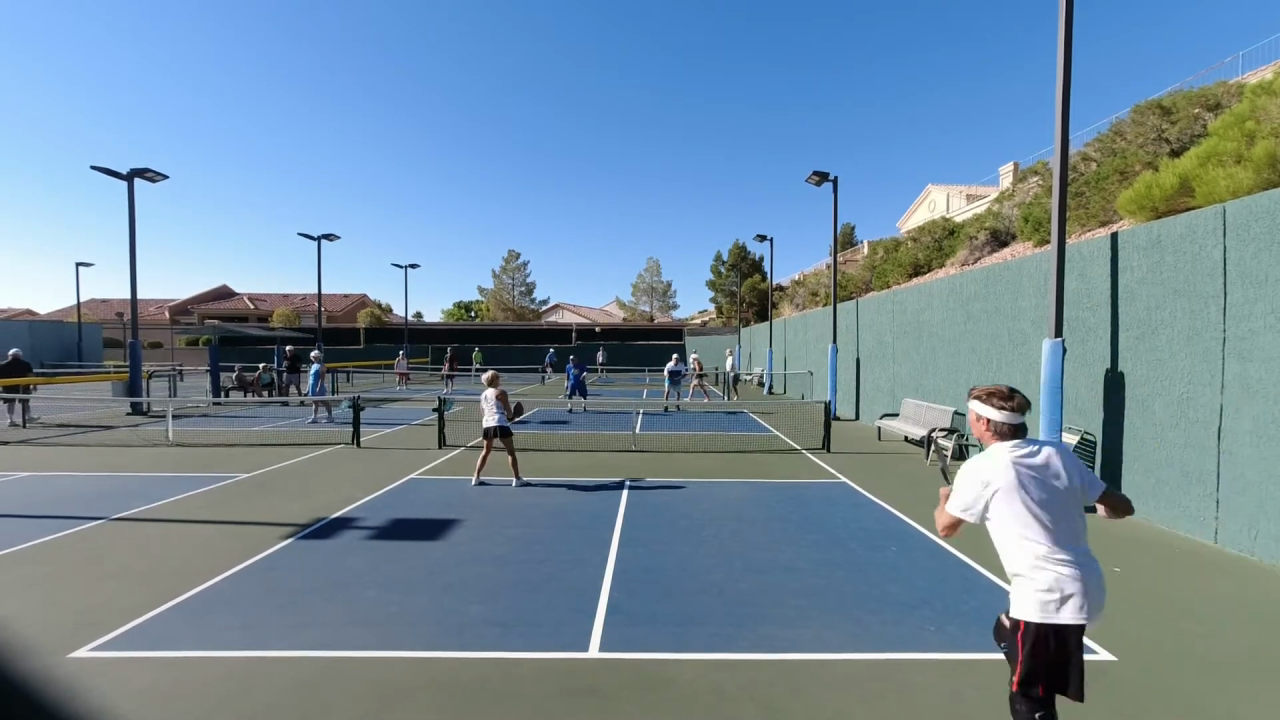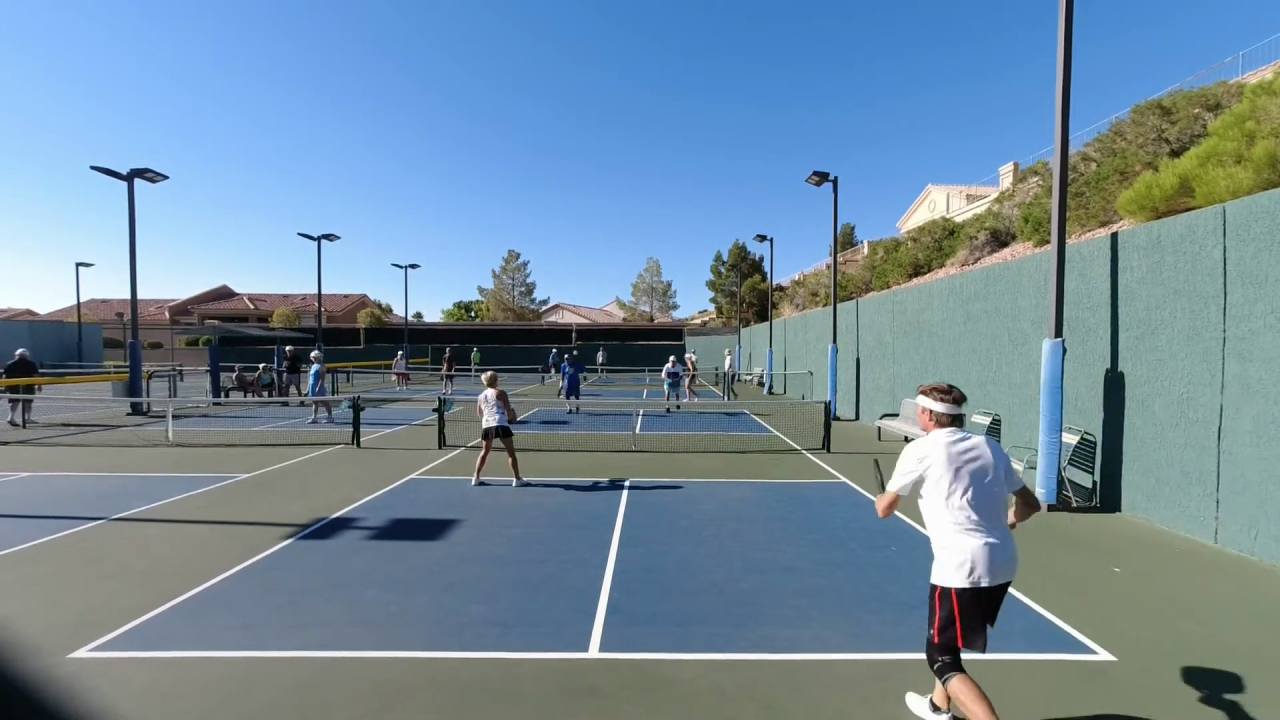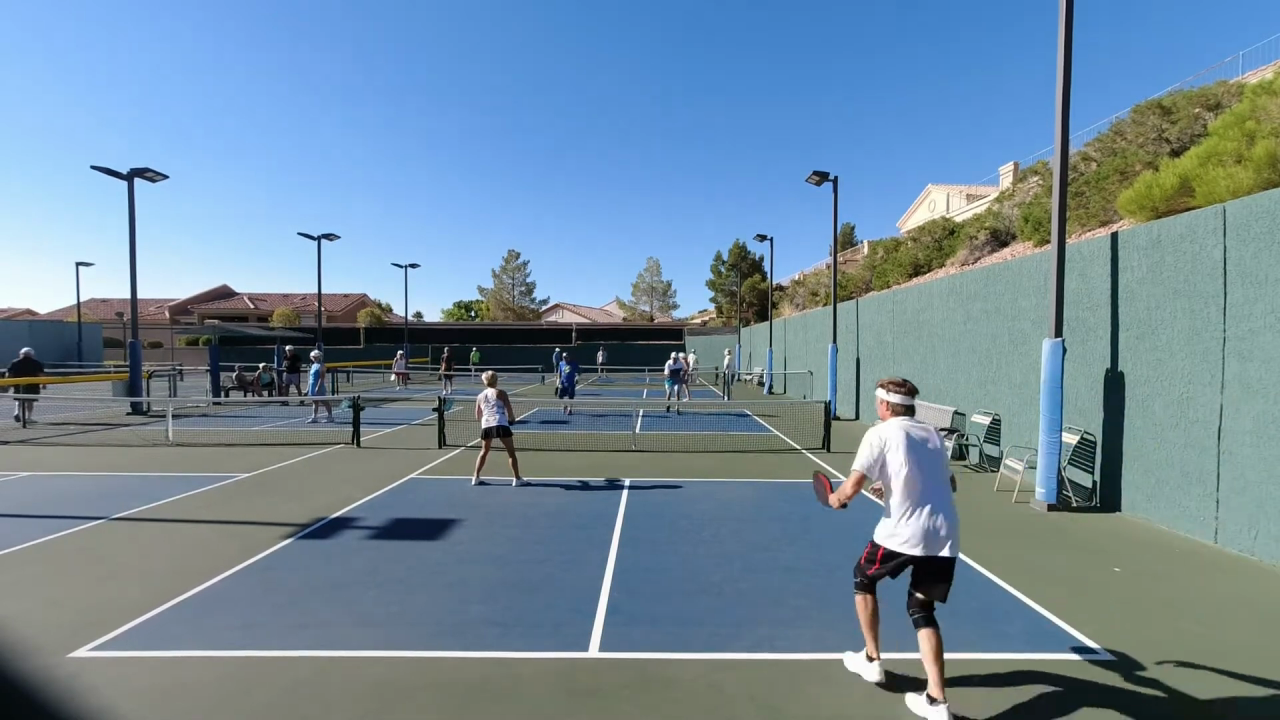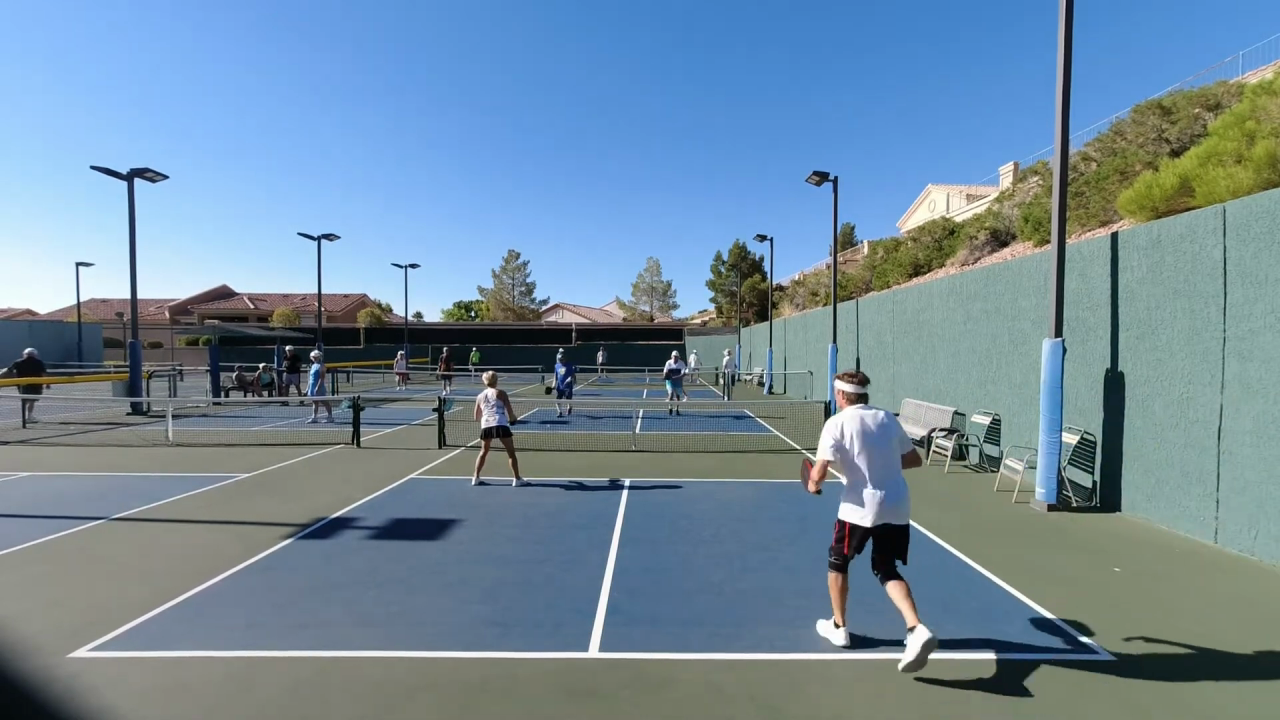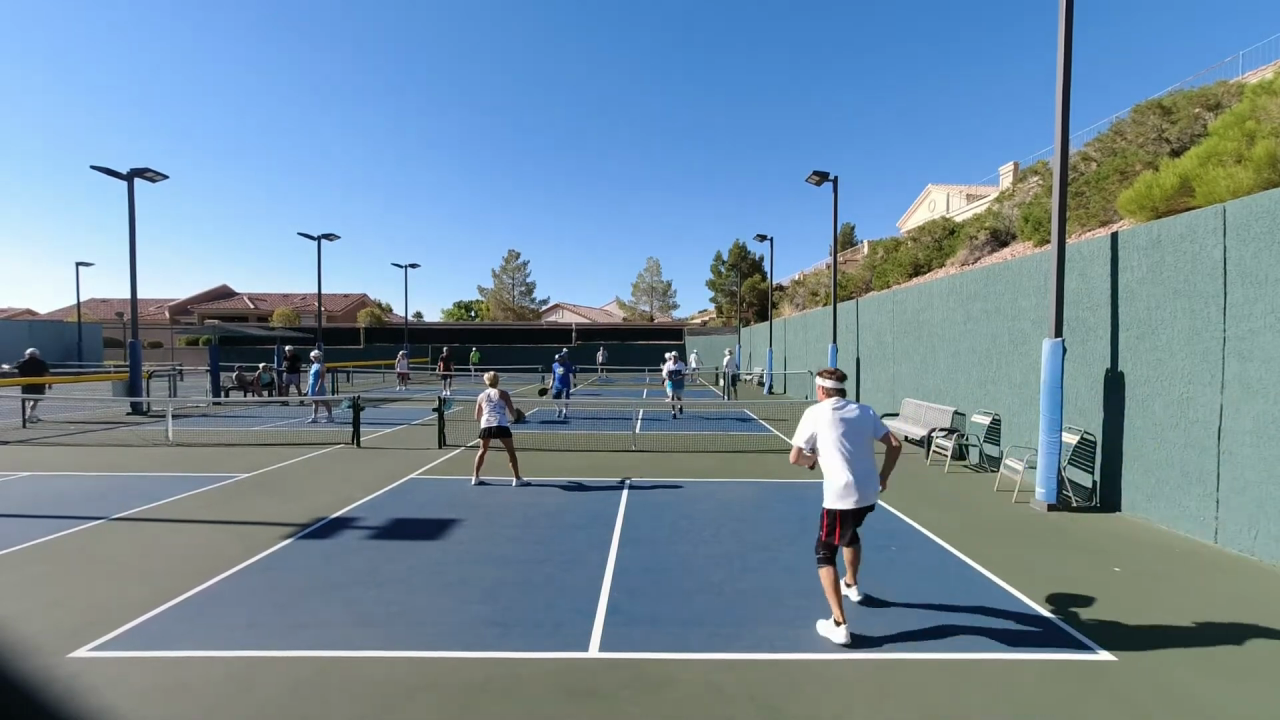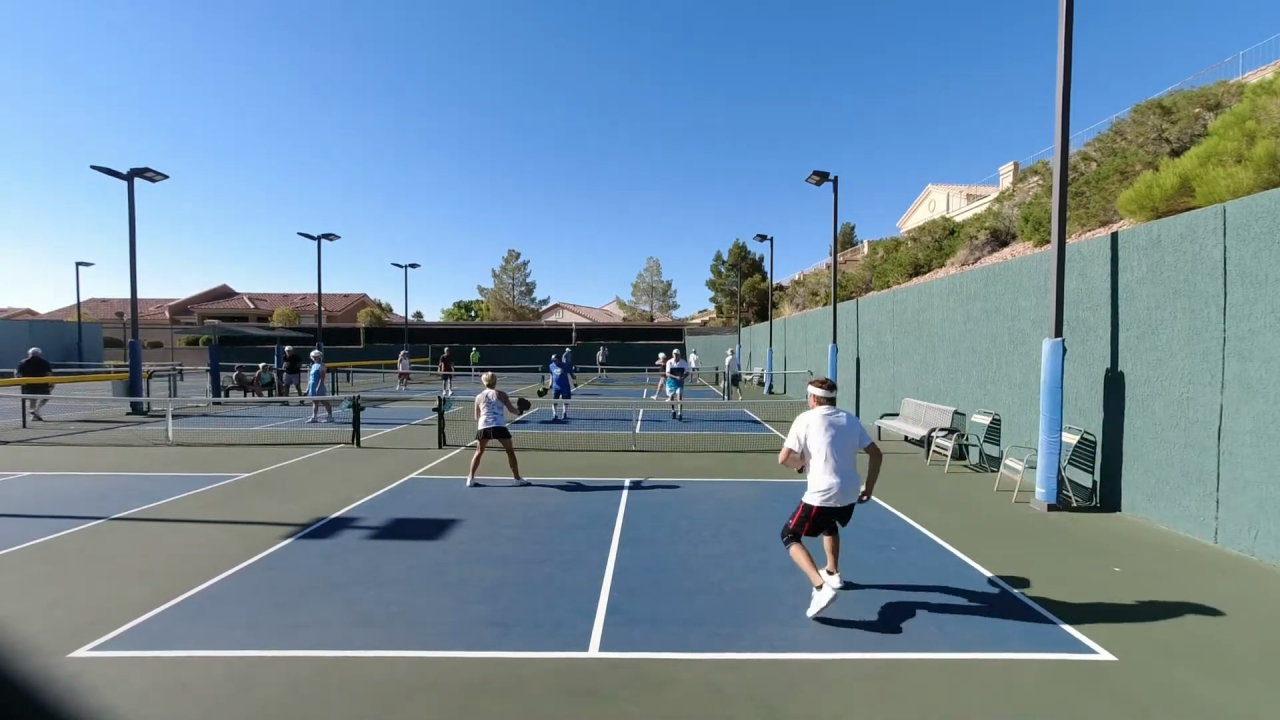
dt=0.2s
person 1, frame 1
left shoulder: (980, 468)
right shoulder: (1059, 455)
left elbow: (945, 527)
right elbow: (1121, 508)
left wrist: (944, 498)
left hip: (1045, 600)
right hip: (1085, 591)
right knee: (1007, 635)
person 1, frame 2
left shoulder: (920, 450)
right shoulder: (990, 447)
left elbow: (885, 508)
right elbow: (1029, 504)
left wrist: (883, 495)
right wrist: (1011, 521)
left hip: (962, 567)
right hip: (1002, 562)
left knee: (943, 661)
right knee: (944, 632)
person 1, frame 3
left shoulder: (880, 434)
right shoulder: (933, 435)
left elbow: (851, 489)
left wrist: (835, 498)
left hip: (902, 534)
right hip: (945, 538)
left knee: (864, 580)
right knee: (921, 611)
left ankle: (871, 660)
person 1, frame 4
left shoulder: (838, 423)
right shoulder: (888, 419)
left elbow: (819, 472)
right elbow: (914, 460)
left wrist: (813, 483)
left hip: (860, 508)
right hip: (897, 508)
left knee: (838, 562)
right knee: (886, 571)
left ankle: (838, 627)
right ankle: (916, 630)
person 1, frame 5
left shoulder: (814, 414)
right shoulder: (865, 411)
left elbow: (794, 457)
right elbow: (894, 445)
left wrist: (812, 458)
right wrist: (883, 476)
left hip: (840, 493)
right hip: (868, 491)
left knee: (825, 555)
right knee: (848, 535)
left ankle: (838, 624)
right ankle: (851, 585)
person 1, frame 6
left shoulder: (806, 419)
right shoulder: (851, 420)
left elbow: (783, 459)
right elbow: (876, 454)
left wrist: (799, 463)
right wrist: (870, 484)
left hip: (822, 493)
right hip: (850, 493)
left knee: (790, 536)
right knee: (828, 525)
left ankle: (820, 586)
right ankle: (832, 573)
